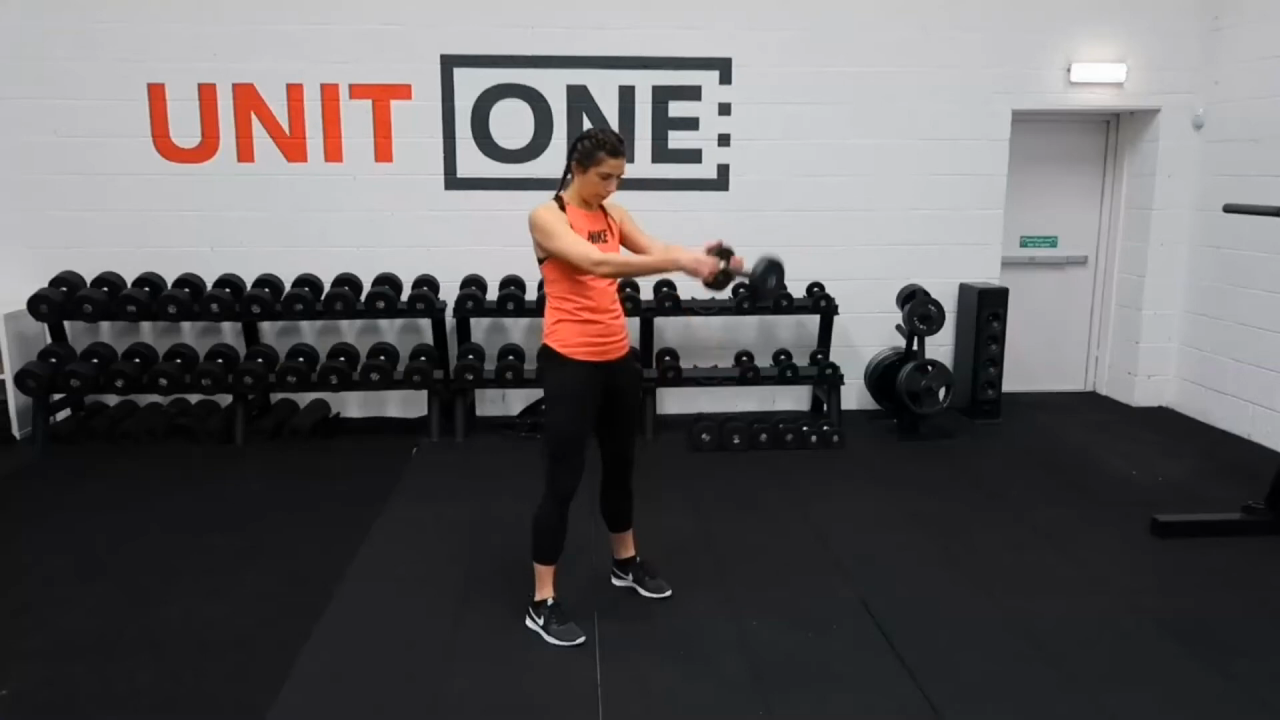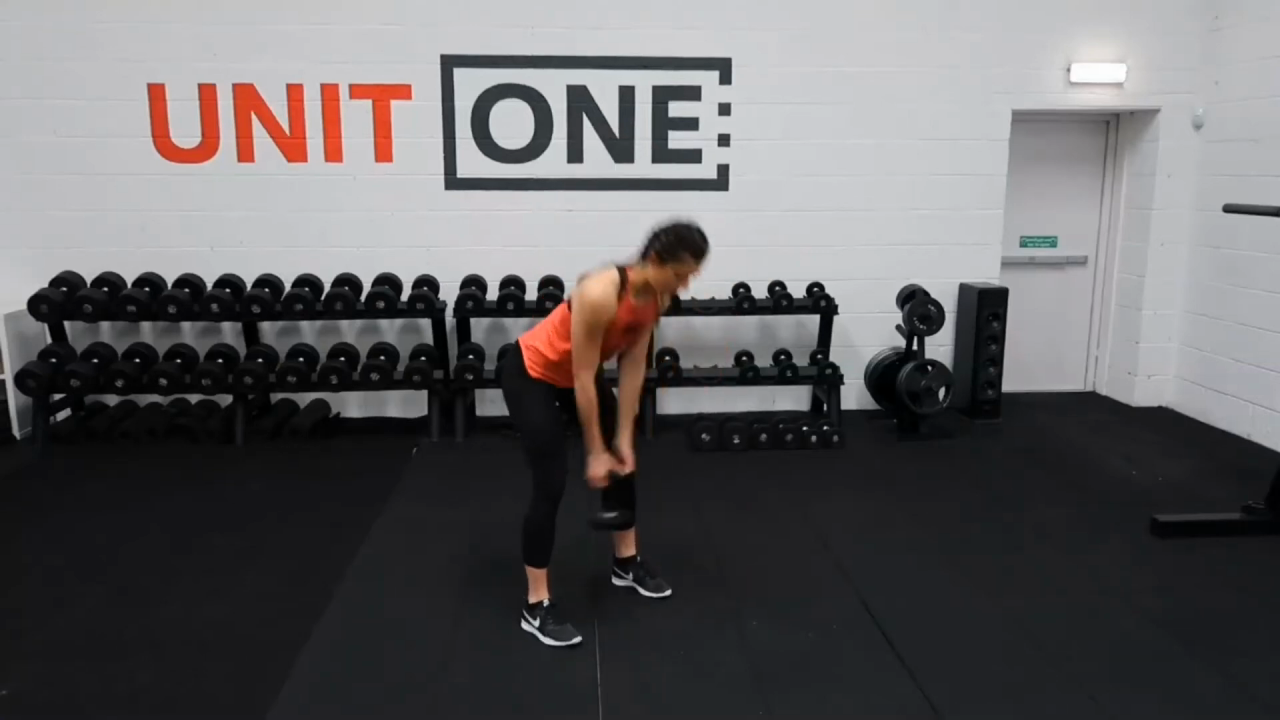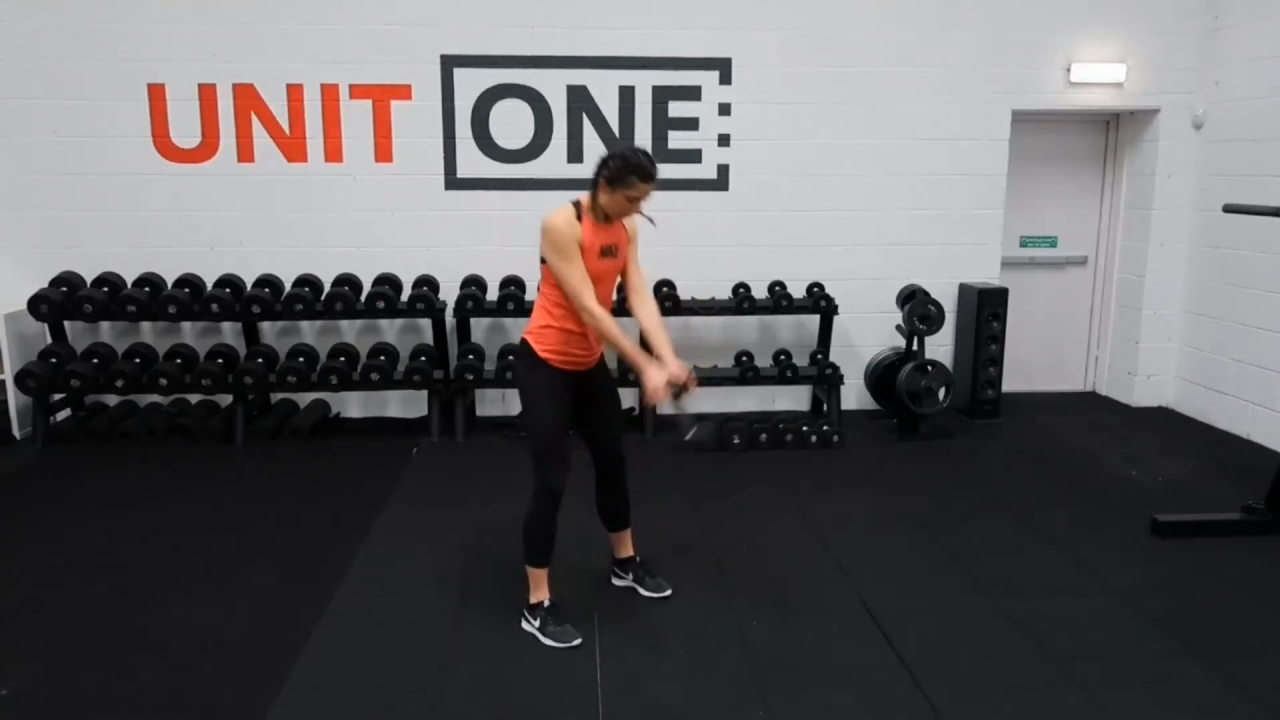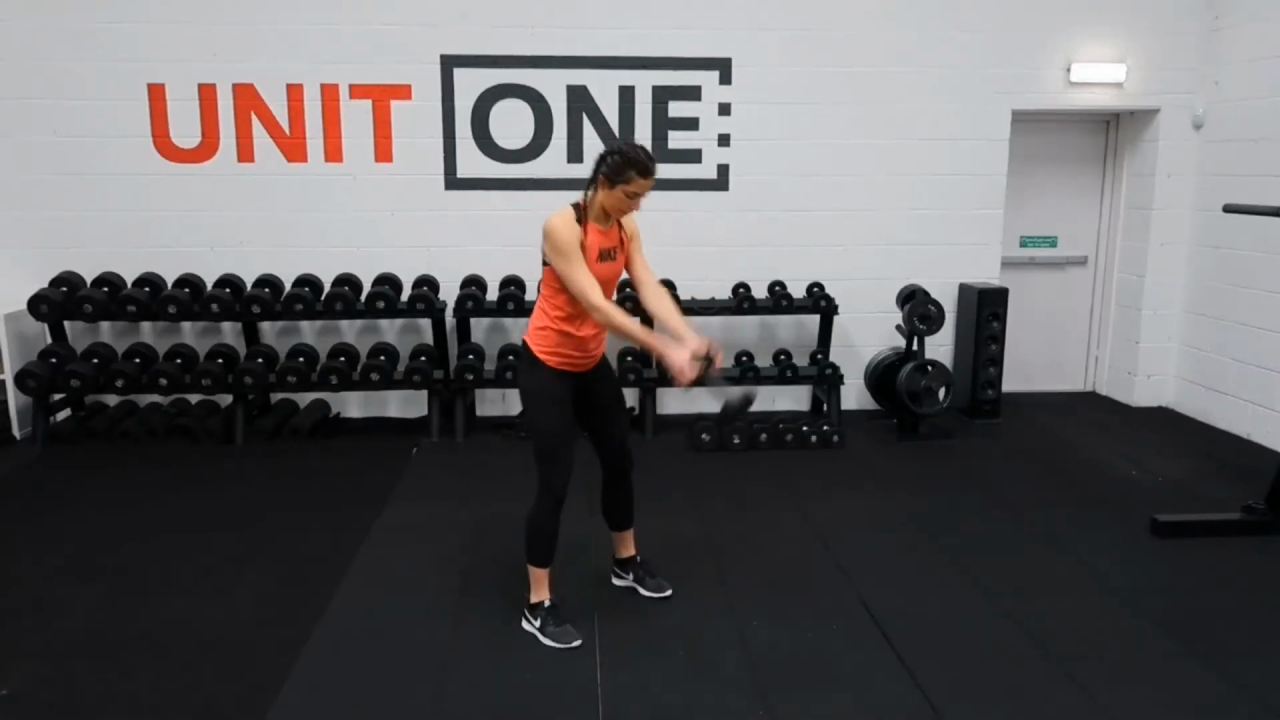
dt=0.7s
person 1, frame 1
left shoulder: (613, 214)
right shoulder: (546, 217)
left elbow: (654, 249)
right elbow: (596, 263)
left wrist: (698, 257)
right wrist: (679, 261)
left hip: (618, 359)
right hip: (571, 363)
left knee: (620, 465)
right knee: (563, 481)
left ankle: (625, 563)
right ankle: (542, 603)
person 1, frame 2
left shoulder: (656, 294)
right shoulder: (601, 294)
left elbow: (633, 368)
right elbow: (583, 379)
left wrist: (623, 436)
right wrist: (594, 451)
left hip: (574, 378)
right hip: (532, 375)
left knee: (623, 463)
right knee: (552, 482)
left ankle: (627, 563)
right ankle: (536, 608)
person 1, frame 3
left shoulder: (625, 228)
right shoulder: (561, 224)
left elbow: (640, 297)
right elbow: (589, 309)
left wrist: (668, 359)
right wrist: (645, 368)
left hip: (589, 363)
right hip: (543, 364)
left knee: (611, 464)
right knee: (552, 481)
left ankle: (626, 564)
right ankle: (537, 606)
person 1, frame 4
left shoulder: (627, 229)
right shoulder: (562, 229)
left elbow: (650, 291)
right elbow: (595, 306)
left wrist: (690, 341)
right wrist: (663, 350)
left hip: (592, 363)
right hip: (546, 366)
left knee: (619, 462)
right knee: (555, 481)
left ankle: (627, 564)
right ankle: (538, 608)
